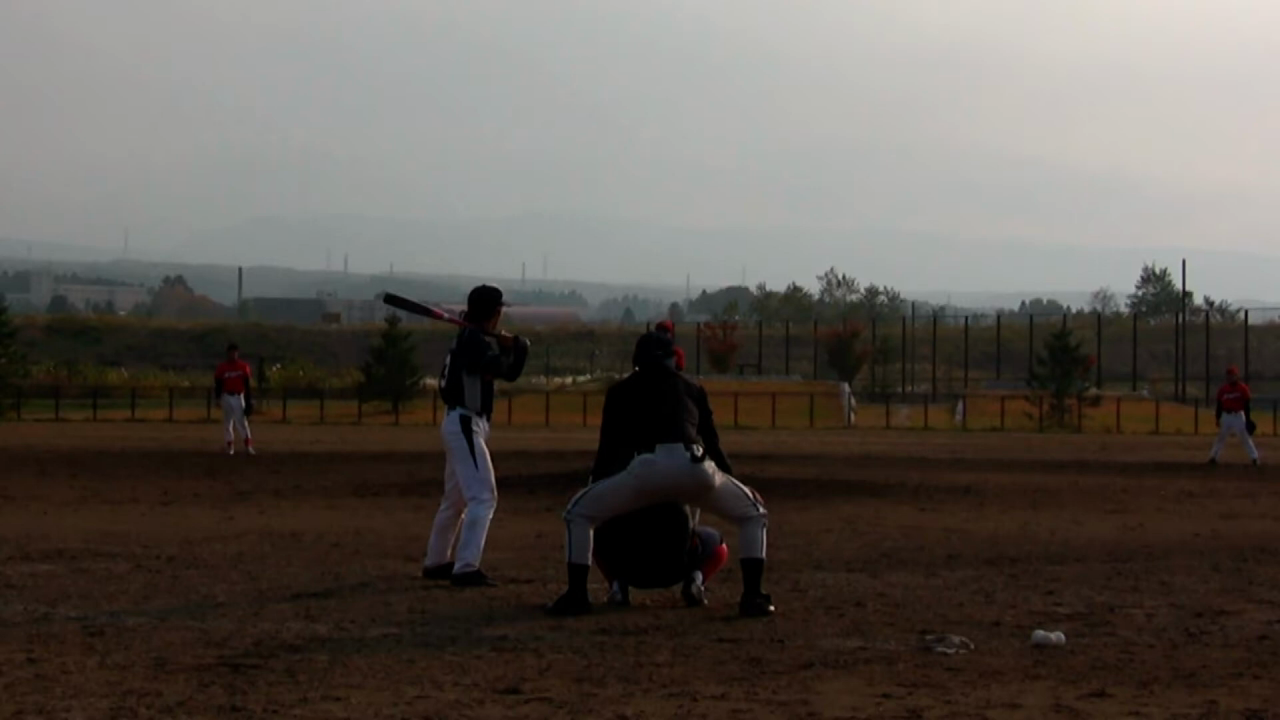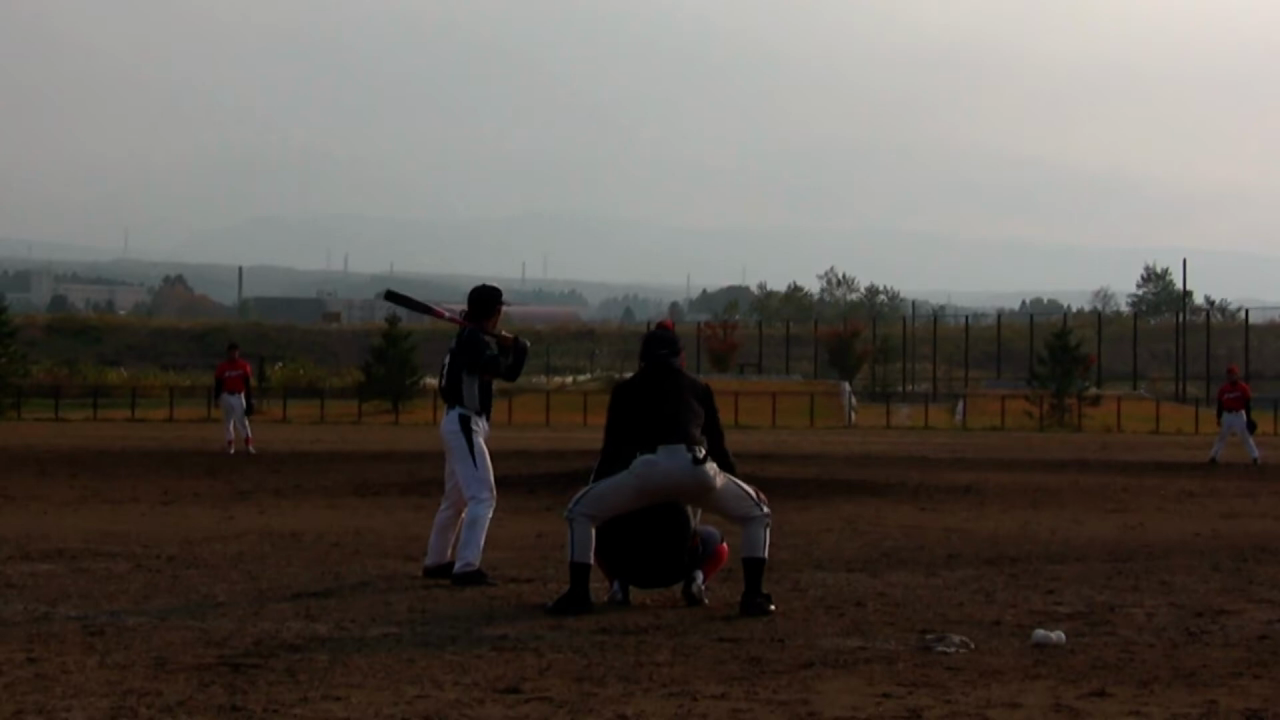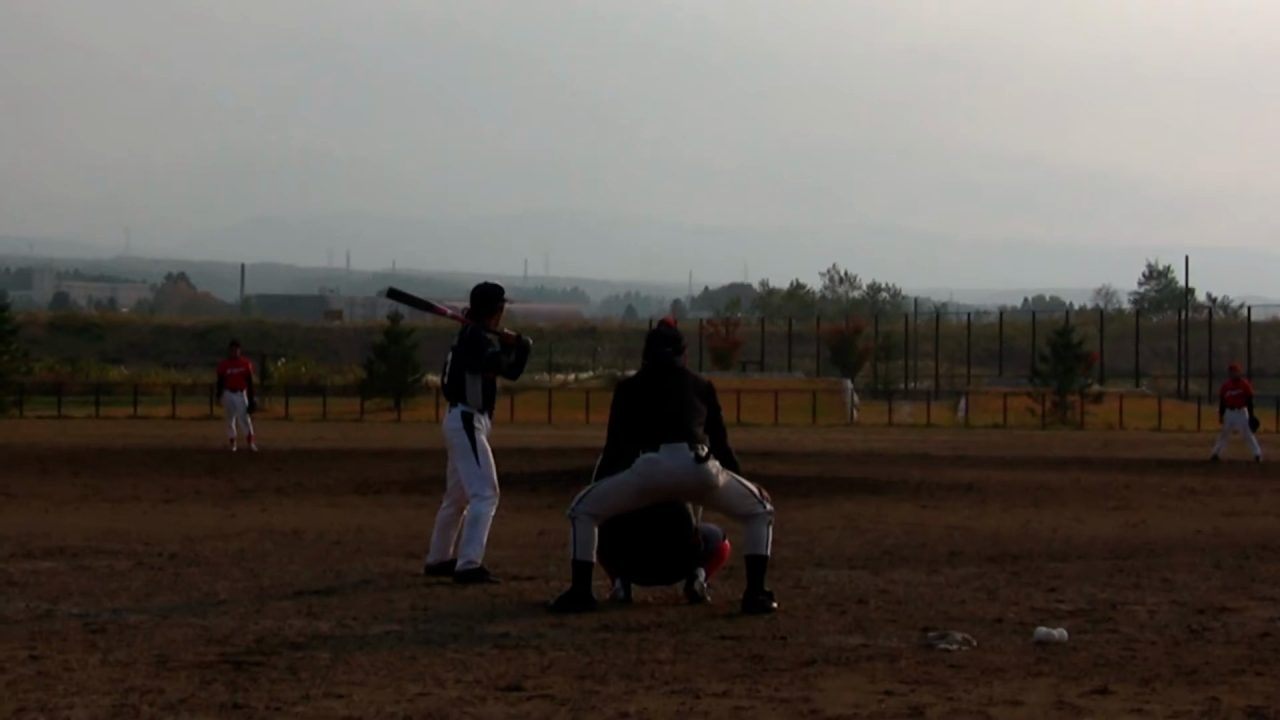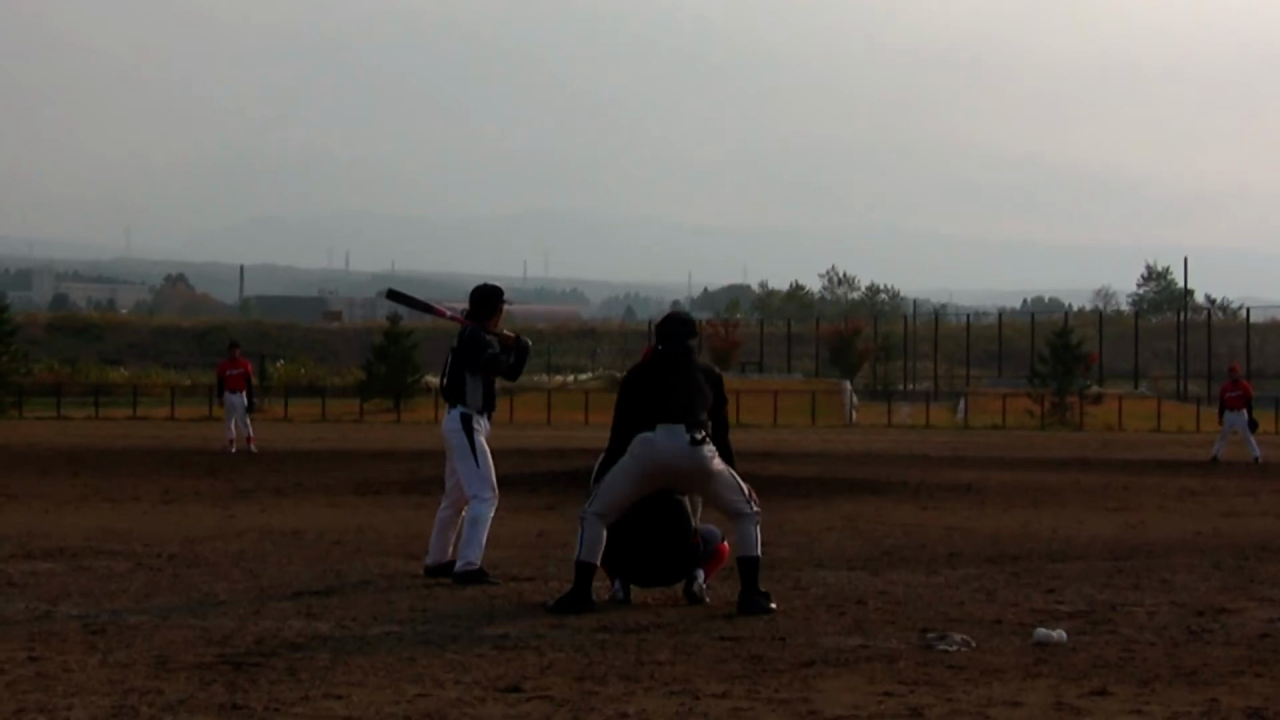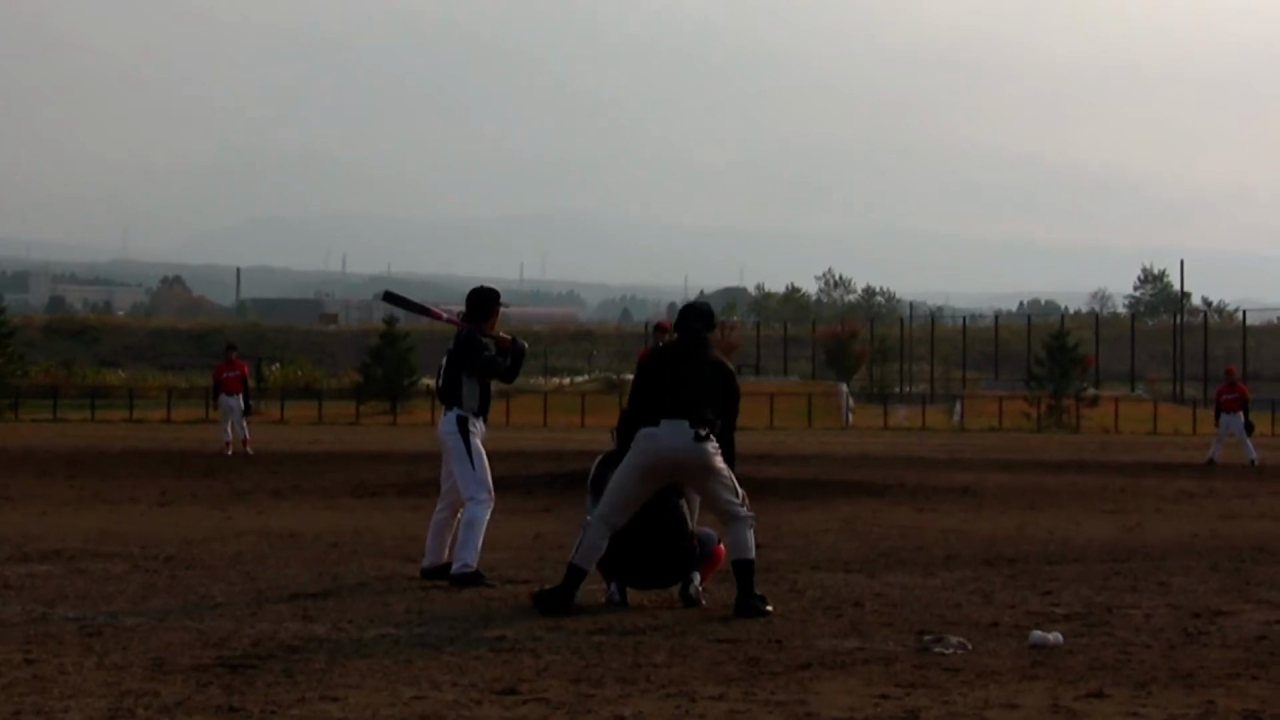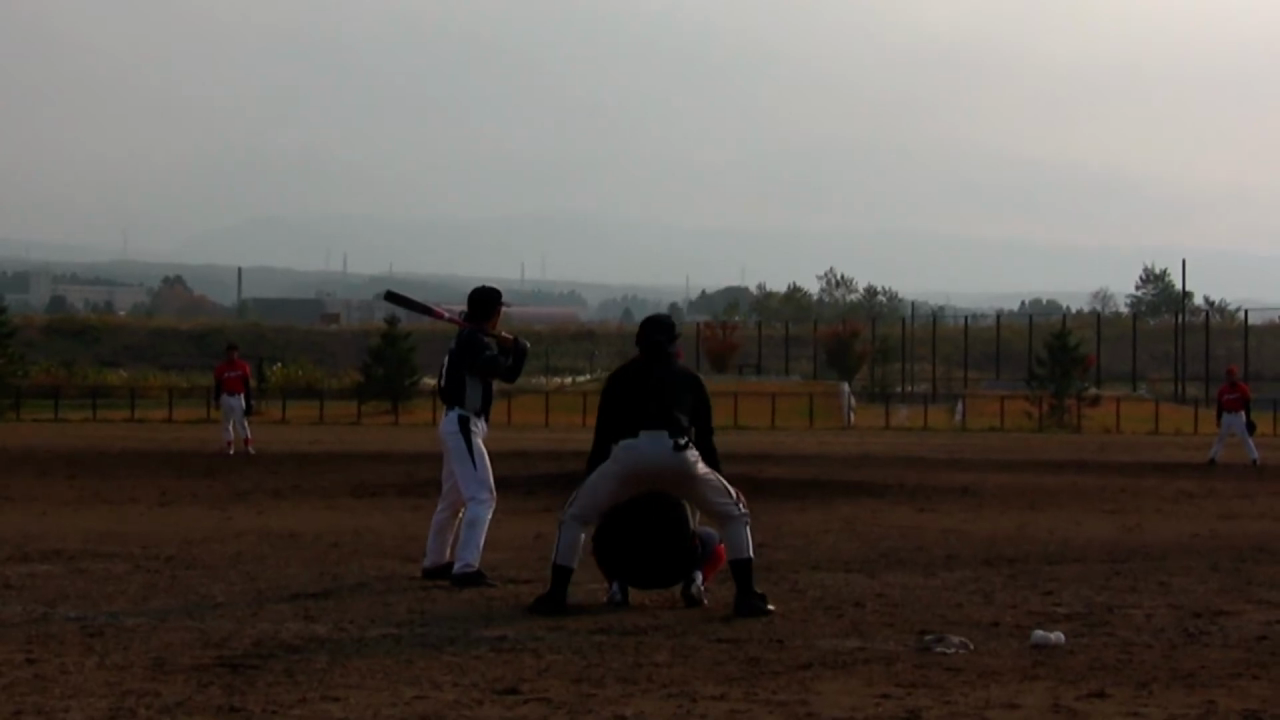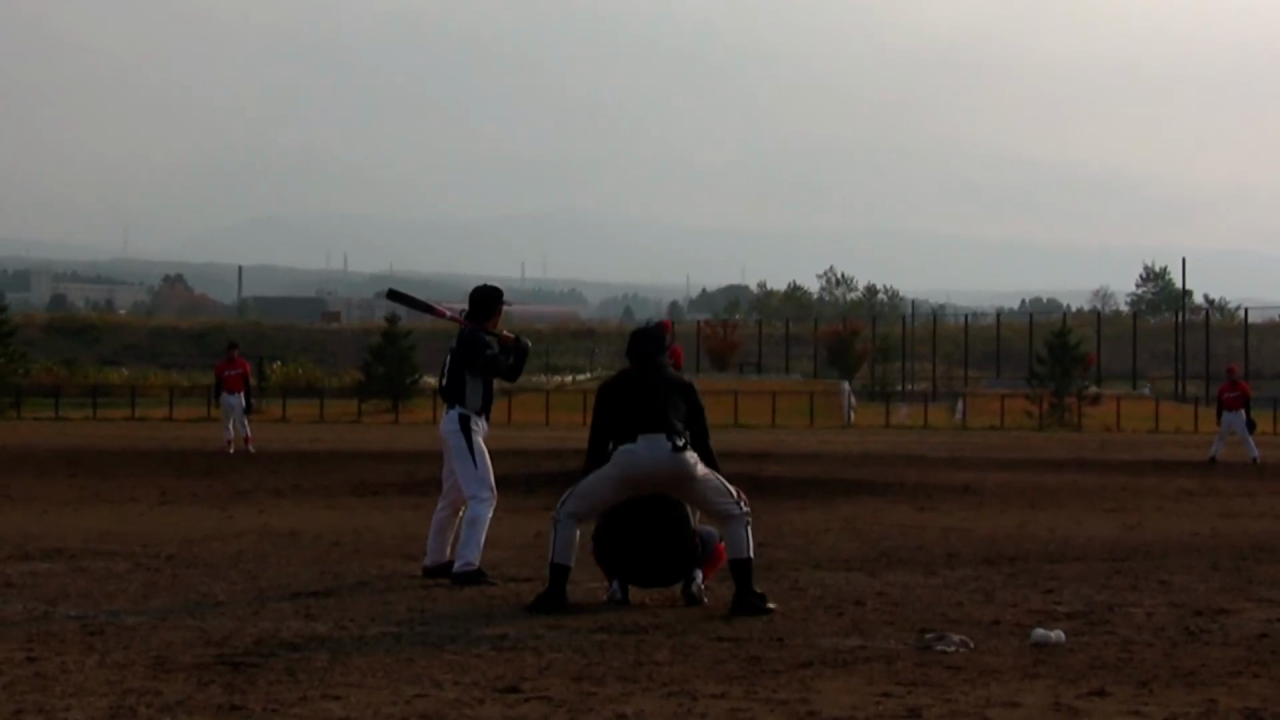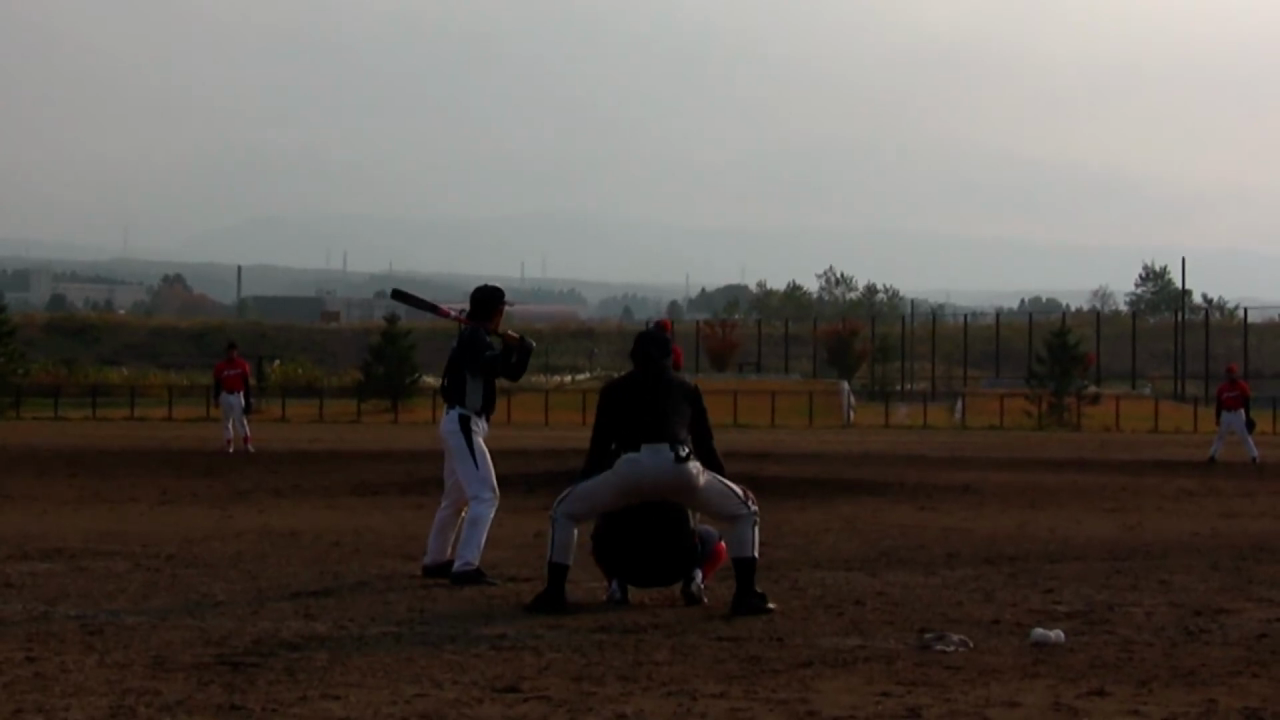
dt=0.4s
person 1, frame 1
left shoulder: (469, 339)
right shoulder: (474, 339)
left elbow: (510, 372)
right elbow: (499, 369)
left wrist: (515, 346)
right wrist: (508, 347)
left hip: (461, 423)
right hip: (465, 425)
left knee: (455, 498)
right knee: (483, 496)
left ankle: (436, 562)
right ankle: (466, 568)
person 1, frame 2
left shoulder: (469, 338)
right shoulder: (473, 339)
left elbow: (510, 373)
right elbow: (498, 368)
left wrist: (514, 347)
right wrist: (506, 347)
left hip: (462, 423)
right hip: (464, 423)
left knee: (456, 498)
right knee: (482, 496)
left ankle: (437, 561)
right ankle: (466, 568)
person 1, frame 3
left shoulder: (472, 336)
right shoulder: (475, 337)
left elbow: (511, 371)
right elbow: (502, 367)
left wrist: (516, 344)
right wrist: (512, 345)
left hip: (463, 420)
right hip: (467, 421)
left knee: (458, 495)
right knee: (485, 493)
left ankle: (439, 559)
right ankle: (468, 566)
person 1, frame 4
left shoulder: (471, 337)
right shoulder: (475, 338)
left elbow: (510, 372)
right elbow: (504, 369)
left wrist: (513, 345)
right wrist: (513, 346)
left hip: (462, 421)
right hip: (466, 422)
left knee: (456, 496)
right knee: (484, 495)
left ankle: (438, 560)
right ankle: (467, 567)
person 1, frame 5
left shoulder: (468, 339)
right shoulder: (472, 340)
left elbow: (506, 375)
right elbow: (499, 371)
left wrist: (510, 347)
right wrist: (509, 348)
left hip: (458, 423)
right hip: (462, 425)
left knee: (452, 498)
right knee: (480, 497)
left ankle: (434, 563)
right ankle: (464, 569)
person 1, frame 6
left shoulder: (470, 338)
right shoulder: (473, 339)
left elbow: (508, 374)
right elbow: (499, 369)
left wrist: (513, 347)
right wrist: (509, 347)
left hip: (460, 423)
right hip: (463, 424)
left knee: (453, 498)
right knee: (482, 496)
left ankle: (435, 562)
right ankle: (466, 569)
person 1, frame 7
left shoulder: (472, 337)
right shoulder: (474, 338)
left elbow: (510, 373)
right elbow: (497, 368)
left wrist: (514, 345)
right wrist: (509, 346)
left hip: (460, 422)
right hip: (464, 423)
left knee: (453, 497)
right knee: (483, 495)
left ankle: (435, 561)
right ankle: (466, 567)
person 1, frame 8
left shoulder: (476, 338)
right shoulder: (474, 338)
left elbow: (513, 373)
right elbow: (493, 368)
left wrist: (520, 346)
right wrist: (510, 346)
left hip: (460, 423)
right hip: (463, 424)
left knee: (456, 497)
right knee: (485, 495)
left ankle: (435, 560)
right ankle: (465, 567)
person 2, frame 1
left shoulder: (621, 391)
right shoulder: (691, 389)
left elbow: (609, 447)
right elbow: (711, 441)
left wrist: (595, 484)
right wrist: (729, 480)
left hip: (645, 469)
right hip: (694, 467)
left knee: (579, 514)
right knee: (753, 513)
left ankle: (577, 596)
right ankle: (752, 597)
person 2, frame 2
left shoulder: (627, 390)
right shoulder: (698, 388)
left elbow: (613, 446)
right elbow: (717, 442)
left wrist: (597, 483)
right wrist: (734, 480)
left hip: (647, 469)
right hip: (696, 468)
left knee: (580, 511)
right knee: (757, 513)
left ankle: (578, 595)
right ankle: (753, 597)
person 2, frame 3
left shoulder: (630, 387)
right shoulder: (700, 385)
left elbow: (615, 445)
right elbow: (719, 441)
left wrist: (601, 482)
right wrist: (737, 478)
left hip: (648, 469)
right hip: (699, 467)
left knee: (583, 511)
right knee: (759, 510)
left ankle: (580, 593)
right ankle: (755, 594)
person 2, frame 4
left shoulder: (640, 371)
right shoulder: (708, 373)
left elbow: (620, 428)
right elbow: (720, 430)
left wrist: (606, 471)
right wrist: (731, 472)
left hip: (647, 448)
right hip: (696, 449)
left knee: (595, 514)
right knee: (746, 512)
left ankle: (580, 594)
right ankle: (751, 595)
person 2, frame 5
left shoulder: (654, 361)
right shoulder: (722, 368)
left elbow: (633, 414)
right elbow: (727, 428)
left wrist: (626, 450)
right wrist: (727, 472)
left hip: (651, 442)
right hip: (699, 445)
left knee: (604, 519)
right knee: (739, 516)
left ankle: (564, 594)
right ankle: (747, 597)
person 2, frame 6
left shoulder: (621, 377)
right shoulder: (688, 378)
left elbow: (603, 434)
right elbow: (704, 436)
left wrist: (590, 479)
right wrist: (717, 477)
left hip: (630, 454)
right hip: (679, 455)
left knee: (575, 515)
right knee: (734, 513)
left ankle: (556, 595)
right ankle: (746, 596)
person 2, frame 7
left shoulder: (612, 386)
right shoulder: (681, 385)
left elbow: (597, 443)
right elbow: (701, 440)
left wrist: (585, 487)
right wrist: (718, 480)
left hip: (628, 460)
right hip: (677, 458)
left knee: (568, 512)
right knee: (735, 511)
left ankle: (556, 594)
right ankle: (745, 595)
person 2, frame 8
left shoulder: (615, 389)
right shoulder: (685, 388)
left elbow: (599, 446)
right elbow: (705, 444)
left wrist: (584, 485)
right wrist: (722, 481)
left hip: (630, 468)
right hip: (680, 467)
left knee: (564, 511)
right knee: (744, 509)
left ankle: (554, 593)
right ankle: (746, 595)
